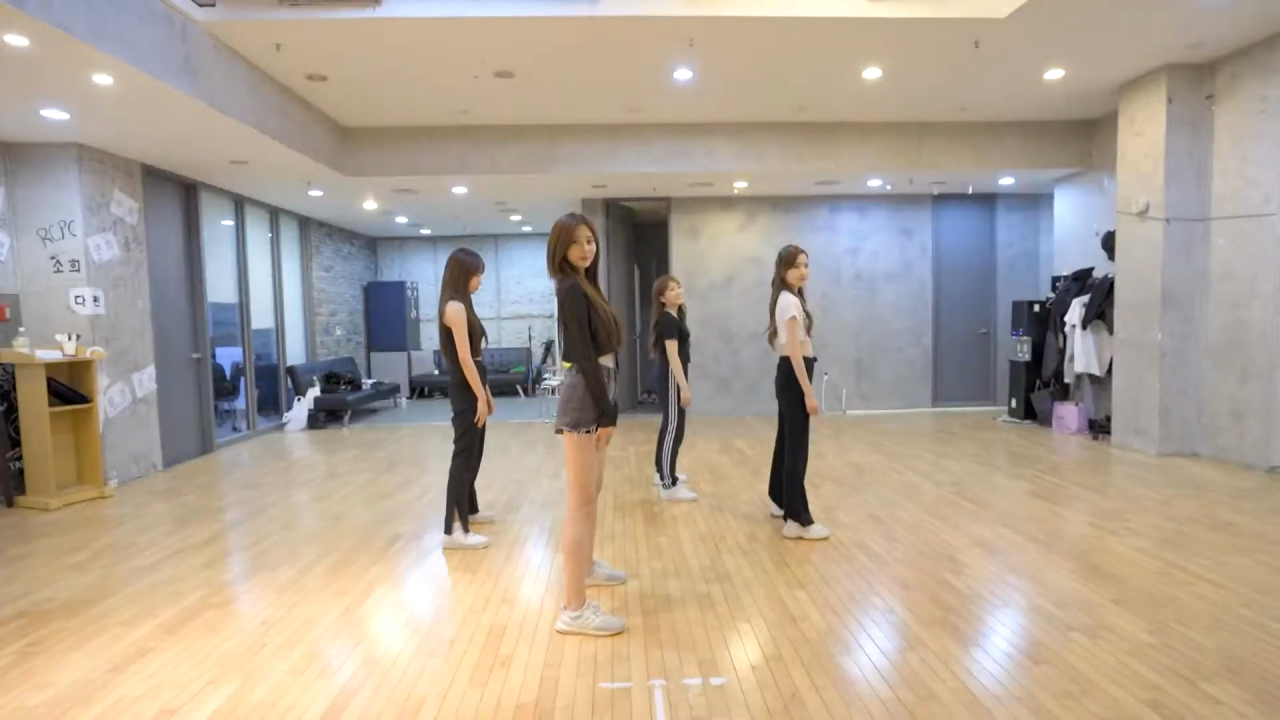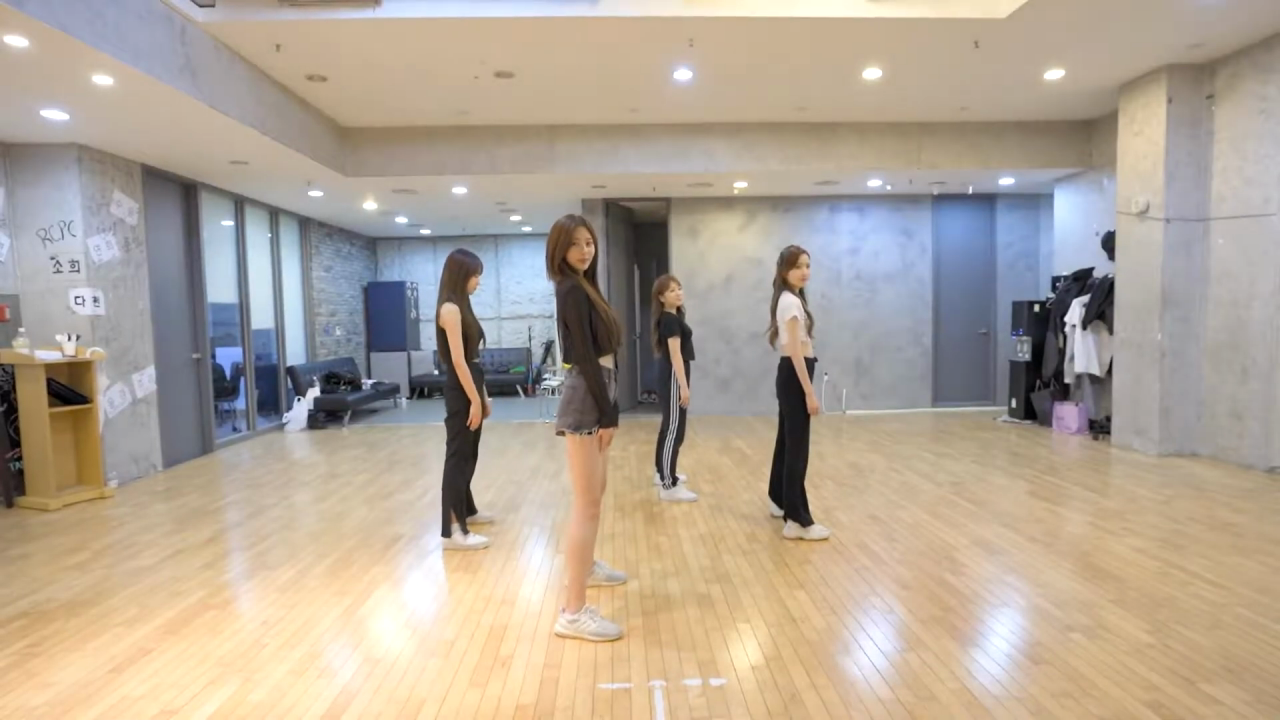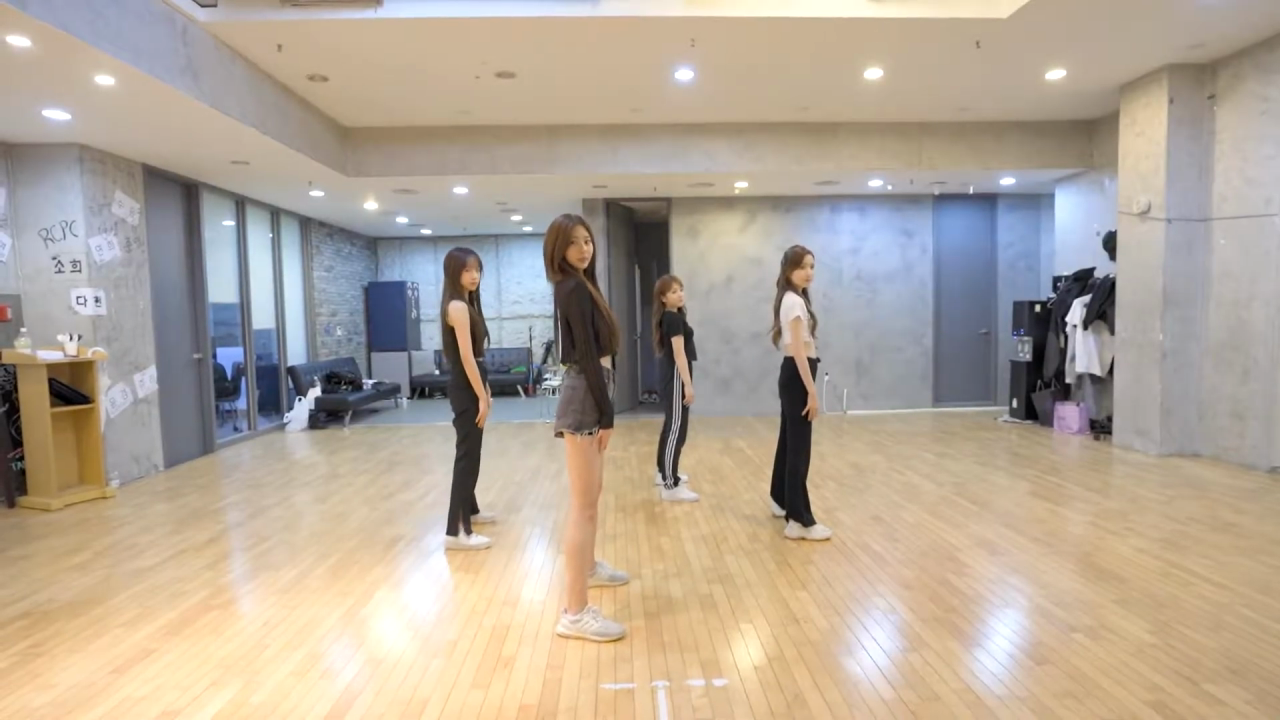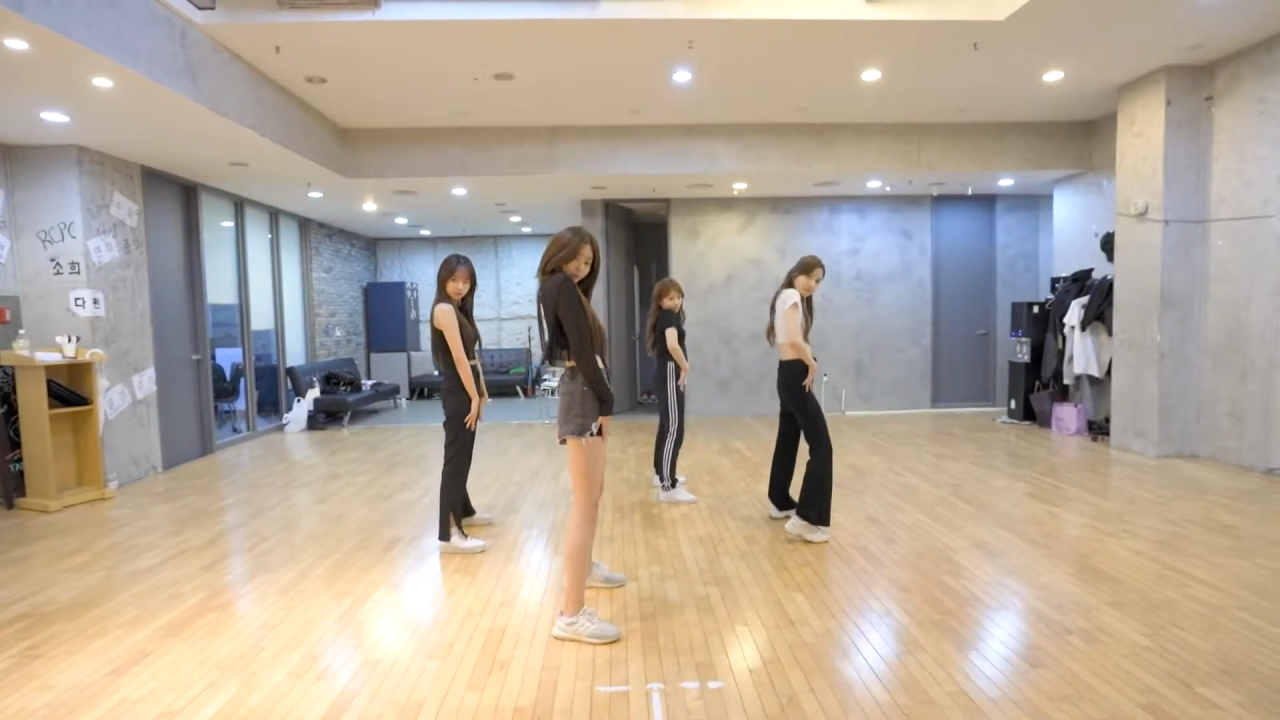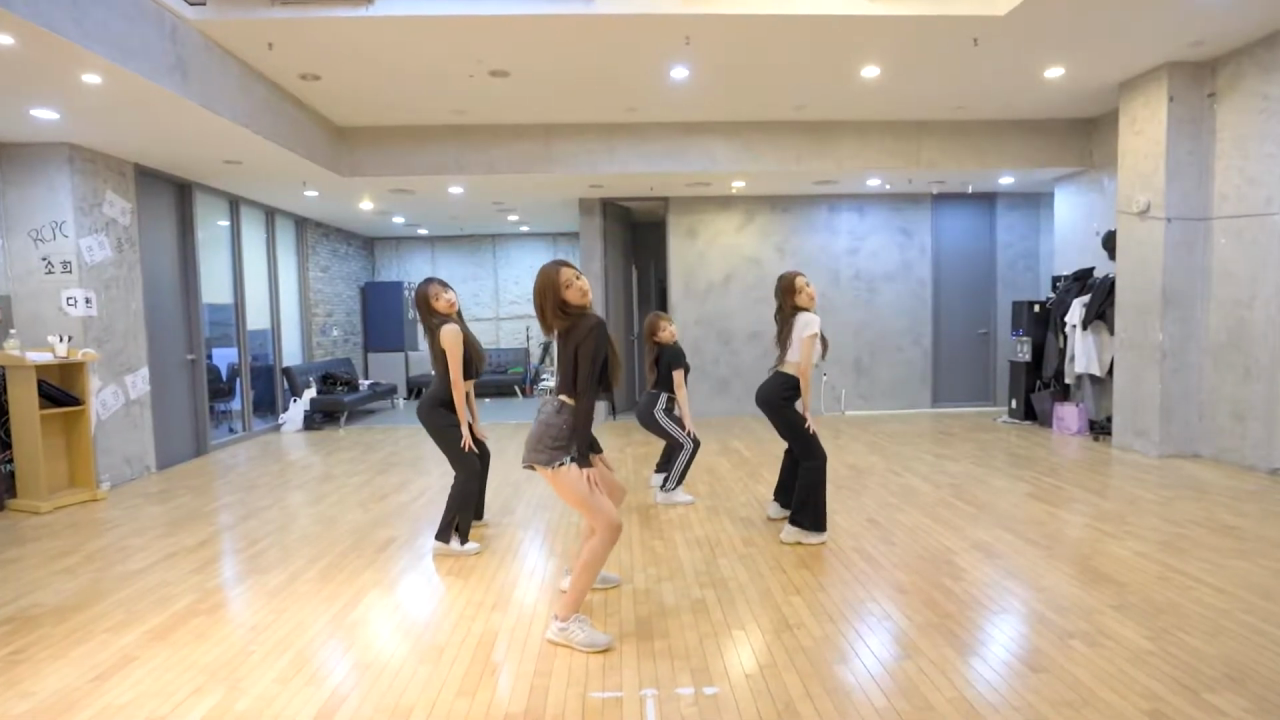
dt=0.7s
person 1, frame 1
left shoulder: (584, 285)
right shoulder: (571, 289)
right elbow: (584, 355)
left wrist: (607, 410)
right wrist: (605, 413)
left hip: (594, 393)
right hip: (583, 397)
left knee: (593, 492)
right knee: (580, 500)
left ankle: (586, 565)
right ankle: (574, 609)
person 1, frame 2
left shoulder: (582, 287)
right shoulder: (571, 290)
right elbow: (585, 356)
left wrist: (607, 410)
right wrist: (606, 413)
left hip: (594, 395)
right hip: (585, 399)
left knee: (596, 490)
right knee: (586, 502)
left ankle: (586, 566)
right ankle: (573, 612)
person 1, frame 3
left shoulder: (578, 285)
right shoulder: (574, 288)
right elbow: (587, 356)
left wrist: (603, 411)
right wrist: (605, 415)
left hip: (589, 395)
right hip: (583, 399)
left knee: (593, 493)
right knee: (583, 504)
left ankle: (588, 566)
right ankle: (575, 613)
person 1, frame 4
left shoulder: (565, 289)
right shoulder: (560, 286)
right elbow: (582, 350)
left wrist: (601, 400)
right wrist: (606, 401)
left hip: (585, 395)
right hip: (583, 398)
left knee: (593, 492)
right knee: (585, 506)
left ankle: (583, 568)
right ankle: (571, 615)
person 1, frame 5
left shoulder: (572, 327)
right shoulder: (592, 326)
right elbow: (585, 393)
left wrist: (591, 447)
right wrist: (584, 457)
left hip: (562, 431)
right hip: (555, 439)
left knee: (614, 493)
right knee: (608, 523)
left ankle: (578, 572)
right ankle: (564, 621)
person 2, frame 1
left shoulder: (462, 305)
right shoulder: (455, 307)
right elbow: (464, 358)
left wrist: (486, 392)
right wrist: (480, 397)
left hip: (472, 386)
right hip: (465, 389)
left knee: (473, 452)
right knee: (464, 454)
left ankle: (468, 509)
right ankle: (454, 530)
person 2, frame 2
left shoulder: (462, 307)
right shoulder: (450, 308)
right elbow: (458, 360)
left wrist: (483, 396)
right wrist: (474, 401)
left hip: (470, 387)
right hip: (460, 392)
left knee: (468, 455)
right knee: (457, 457)
left ankle: (466, 510)
right ankle: (453, 531)
person 2, frame 3
left shoulder: (466, 303)
right shoulder: (458, 306)
right elbow: (466, 357)
left wrist: (485, 392)
right wrist: (481, 397)
left hip: (471, 386)
right hip: (466, 389)
left knee: (471, 453)
right knee: (467, 456)
left ankle: (469, 510)
right ankle: (456, 531)
person 2, frame 4
left shoulder: (459, 309)
right shoulder: (443, 309)
right elbow: (458, 357)
left wrist: (482, 391)
right wrist: (474, 398)
left hip: (468, 387)
right hip: (458, 390)
left knee: (463, 455)
right knee: (456, 459)
left ankle: (464, 511)
right ankle: (450, 535)
person 2, frame 5
left shoulder: (457, 325)
right shoulder: (450, 329)
left elbow: (468, 379)
right elbow: (456, 381)
left wrist: (474, 420)
right wrist: (464, 424)
left hip: (447, 405)
right hip: (437, 409)
left knee: (481, 455)
right knee: (468, 468)
left ankle: (471, 514)
right ankle: (447, 538)
person 3, frame 1
left shoulder: (789, 299)
right shoulder: (790, 301)
right elbow: (794, 350)
left wrist: (805, 388)
right wrist: (808, 392)
left hip: (789, 375)
right hip: (793, 377)
left knee: (787, 440)
right knee: (796, 446)
left ankle: (780, 500)
right ankle: (797, 521)
person 3, frame 2
left shoulder: (789, 300)
right shoulder: (791, 301)
right elbow: (795, 351)
left wrist: (805, 388)
right wrist: (809, 392)
left hip: (790, 376)
right hip: (794, 377)
left knee: (787, 441)
right knee: (797, 447)
left ankle: (780, 501)
right ankle: (797, 521)
person 3, frame 3
left shoulder: (792, 299)
right shoulder: (795, 301)
right elbow: (798, 351)
left wrist: (808, 387)
right wrist: (812, 392)
left hip: (793, 376)
right hip: (797, 377)
left knee: (789, 442)
right knee: (799, 447)
left ankle: (782, 501)
right ankle: (799, 521)
person 3, frame 4
left shoulder: (787, 298)
right shoulder: (790, 296)
right elbow: (794, 340)
left wrist: (807, 364)
right wrist: (812, 366)
left hip: (789, 375)
right hip: (797, 376)
left knee: (788, 442)
right knee: (821, 447)
left ankle: (780, 502)
right ankle: (807, 519)
person 3, frame 5
left shoulder: (791, 320)
right shoulder: (810, 320)
right elbow: (804, 369)
left wrist: (801, 405)
right wrist: (806, 409)
left hip: (771, 391)
right hip: (780, 395)
left knee: (799, 446)
right knee: (813, 456)
left ankle: (782, 503)
right ankle: (801, 526)
person 4, frame 1
left shoulder: (676, 317)
right shoulder: (668, 321)
right elbow: (673, 356)
left wrist: (683, 384)
right wrist: (684, 387)
left hip: (672, 378)
right hip: (672, 379)
left knee: (670, 426)
right knee: (674, 429)
left ankle: (662, 472)
right ankle: (669, 486)
person 4, frame 2
left shoulder: (673, 317)
right shoulder: (670, 320)
right elbow: (675, 354)
right wrist: (683, 386)
left hip: (672, 376)
right hip: (674, 378)
left knee: (669, 426)
right knee: (675, 429)
left ankle: (662, 472)
right ankle: (669, 486)
person 4, frame 3
left shoulder: (670, 317)
right shoulder: (674, 319)
right elbow: (679, 354)
right wrist: (688, 385)
left hip: (671, 376)
right hip: (676, 377)
left knee: (671, 426)
right knee: (677, 429)
left ankle: (664, 472)
right ankle: (671, 486)
person 4, frame 4
left shoulder: (664, 318)
right shoulder: (668, 316)
right elbow: (672, 344)
left wrist: (680, 368)
right wrist: (684, 367)
left hip: (665, 375)
right hip: (670, 375)
left knee: (667, 427)
right knee: (674, 431)
left ankle: (661, 473)
right ankle: (668, 487)
person 4, frame 5
left shoulder: (661, 352)
right shoulder: (675, 352)
right elbow: (679, 387)
left wrist: (681, 413)
right wrist: (687, 417)
left hip: (649, 407)
right hip: (655, 410)
left knee: (679, 435)
right knee: (690, 443)
left ankle: (660, 474)
right ankle: (668, 491)
